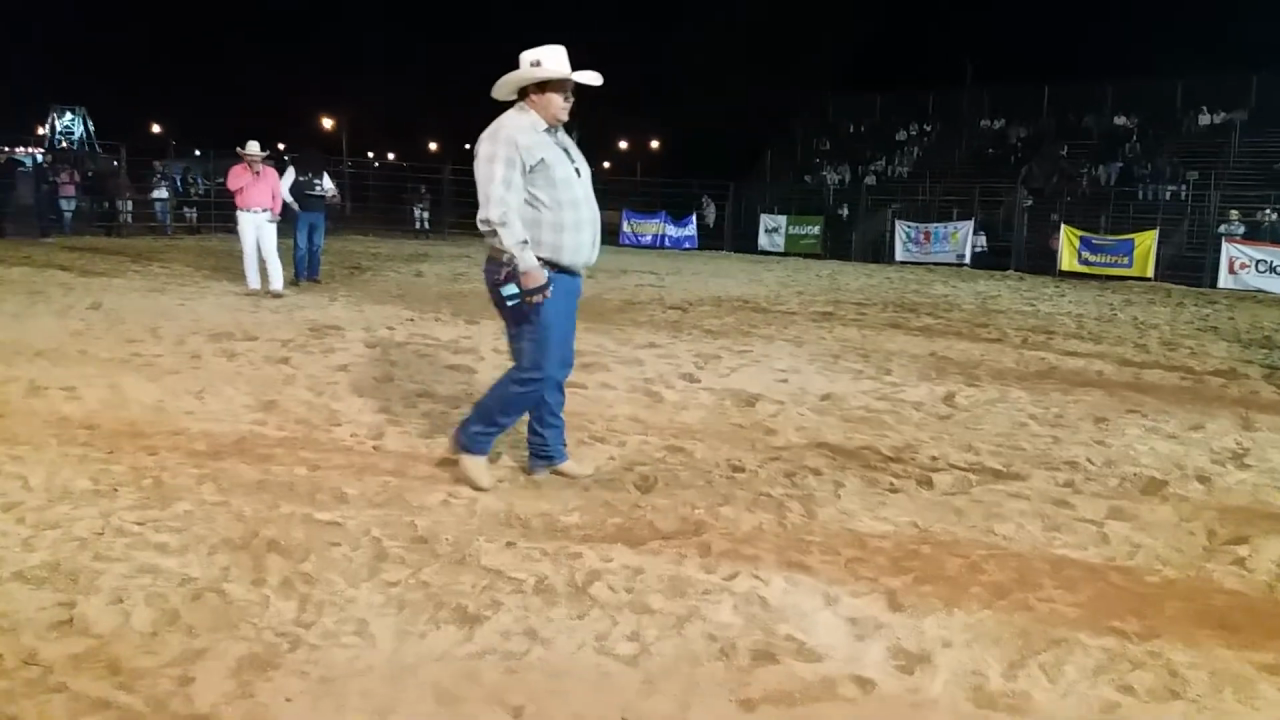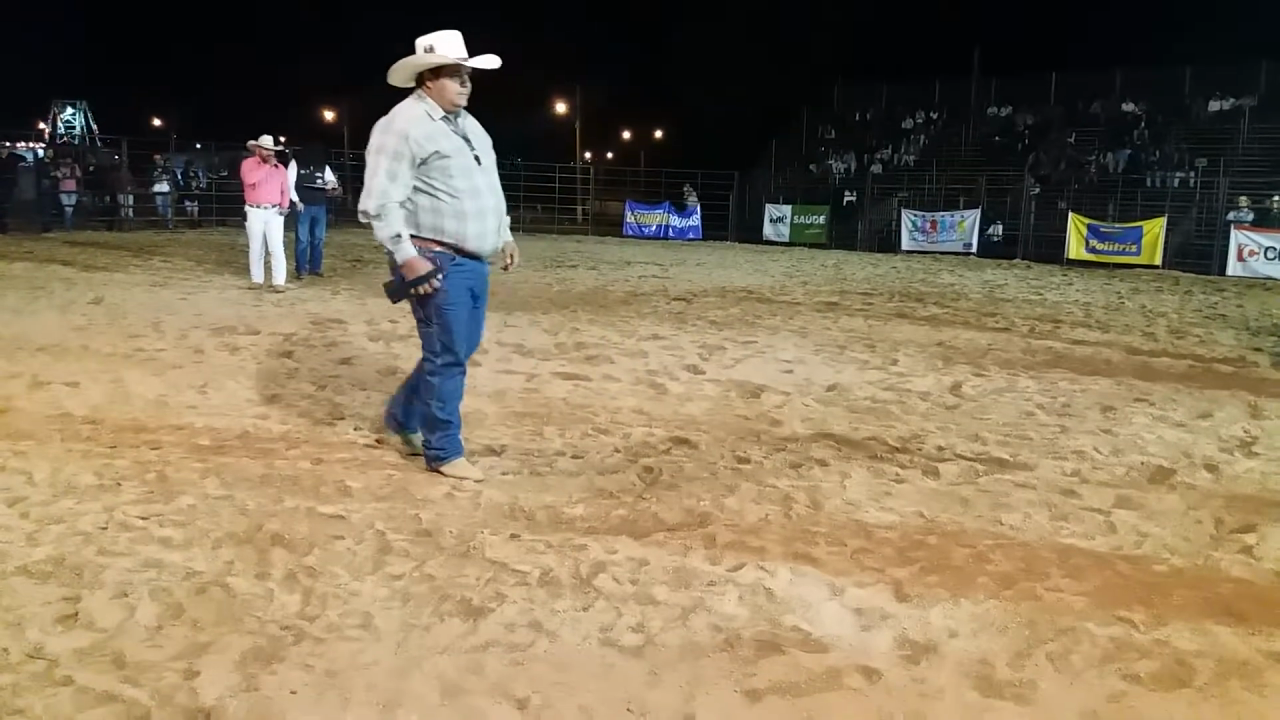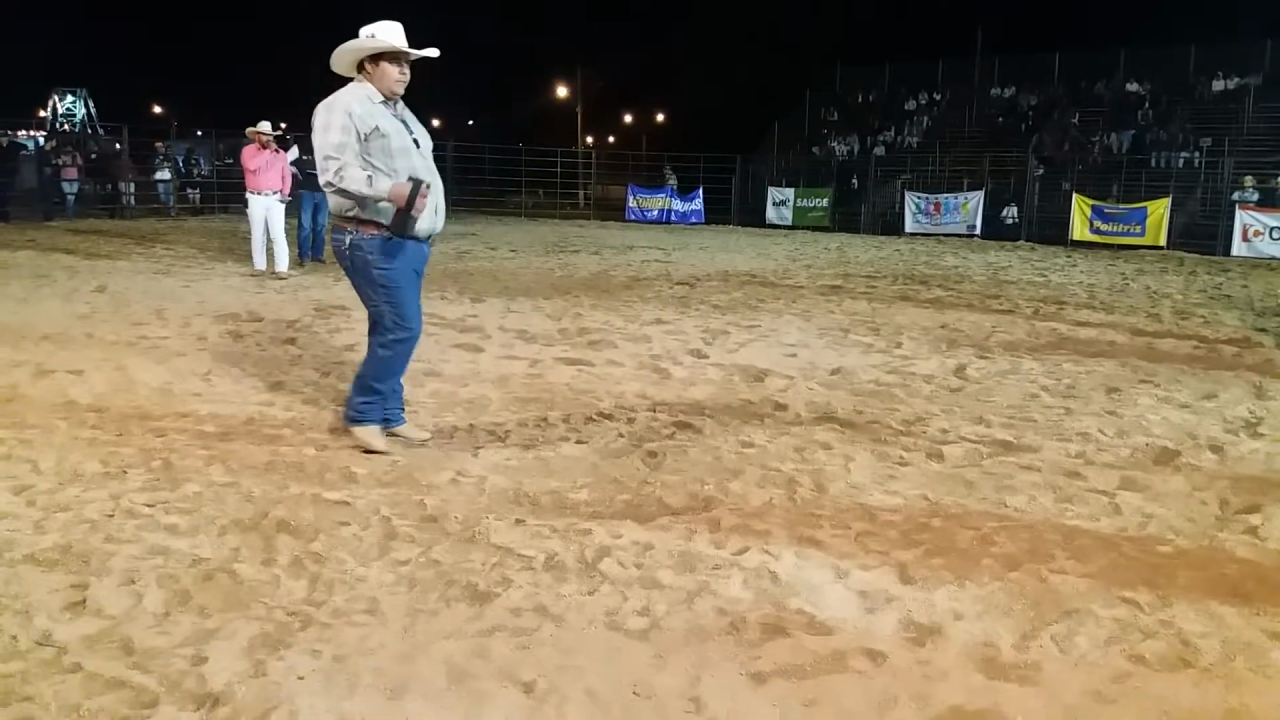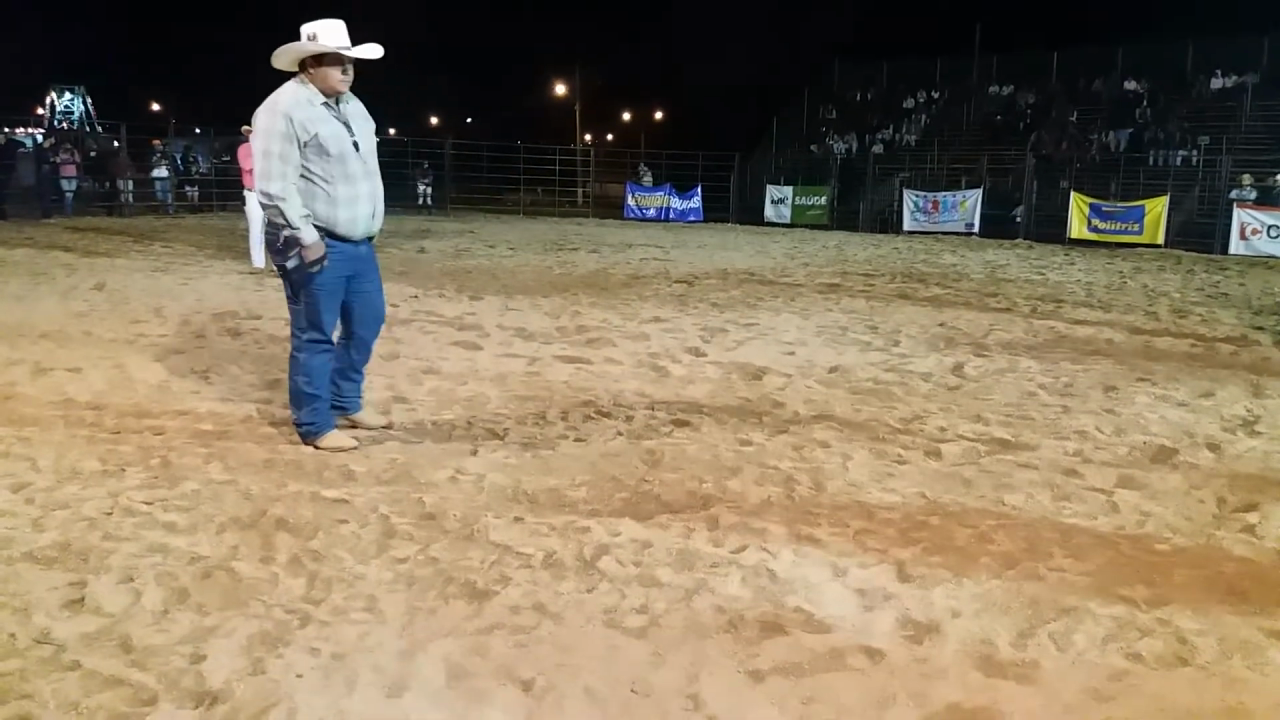
dt=0.7s
person 1, frame 1
left shoulder: (556, 137)
right shoulder: (508, 135)
right elbow: (499, 212)
left wrist: (561, 269)
right wrist: (526, 265)
left hip: (562, 275)
right hip: (528, 276)
left knee: (556, 367)
right knee: (538, 369)
left ankle: (547, 453)
right ankle: (471, 440)
person 1, frame 2
left shoulder: (466, 123)
right shoulder: (402, 126)
left elbow: (486, 188)
right elbow: (379, 202)
left wrist: (504, 235)
right wrist: (406, 257)
left hip: (473, 261)
right hip: (435, 262)
left knee: (461, 349)
right knee: (446, 355)
left ankle: (404, 418)
right ankle: (443, 451)
person 1, frame 3
left shoulder: (399, 112)
right shoulder: (344, 107)
right elbow: (335, 171)
left wrist: (422, 211)
right wrist: (388, 189)
left hip: (411, 241)
right hip: (372, 242)
left knee: (390, 328)
right knee: (401, 327)
left ankle: (388, 416)
right ankle: (362, 413)
person 1, frame 4
left shoulder: (351, 106)
right shoulder: (284, 110)
right elbow: (274, 186)
left wrist: (367, 228)
right wrist: (305, 238)
left hip: (358, 243)
right hip: (317, 246)
left knee: (366, 322)
right knee: (315, 334)
left ankle: (345, 403)
right ankle: (315, 425)
